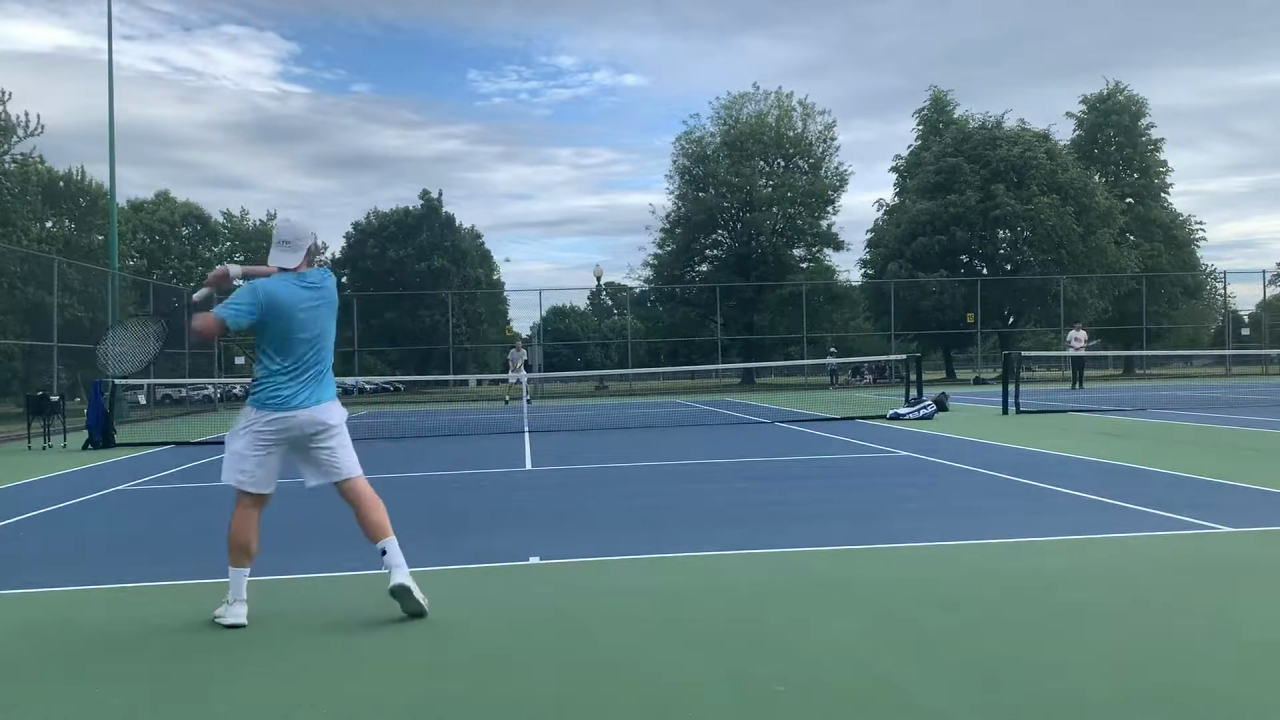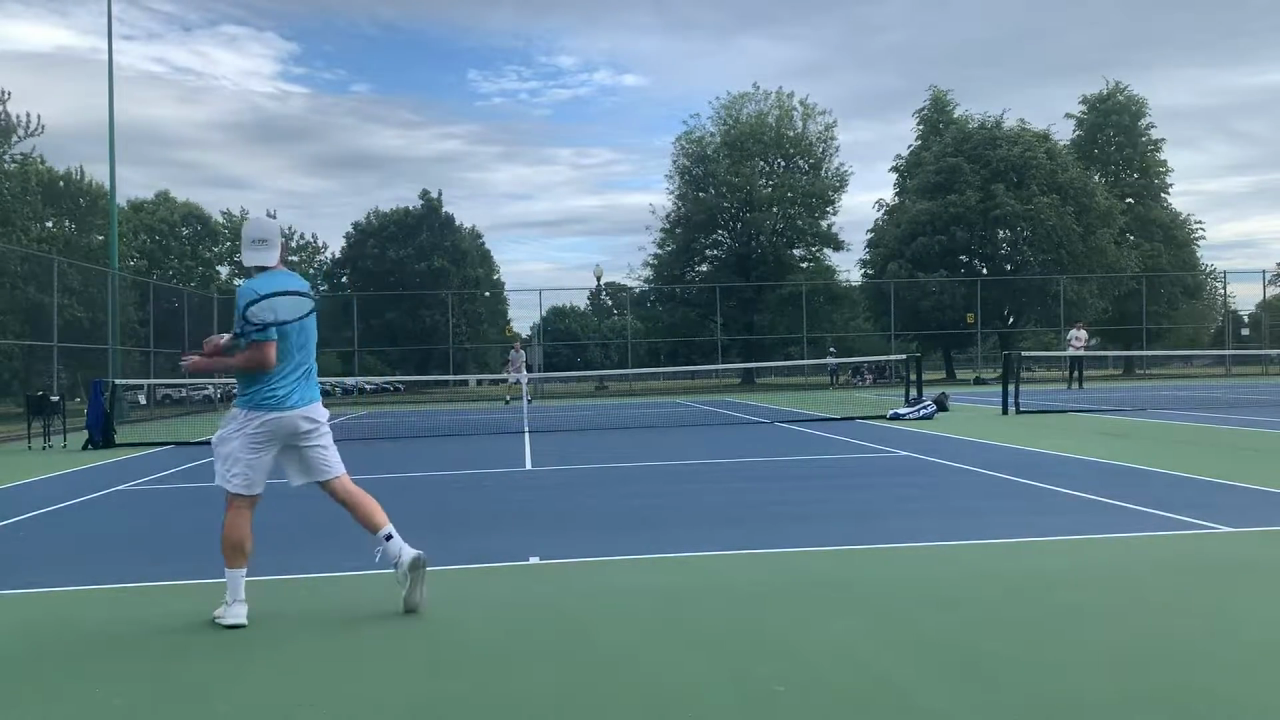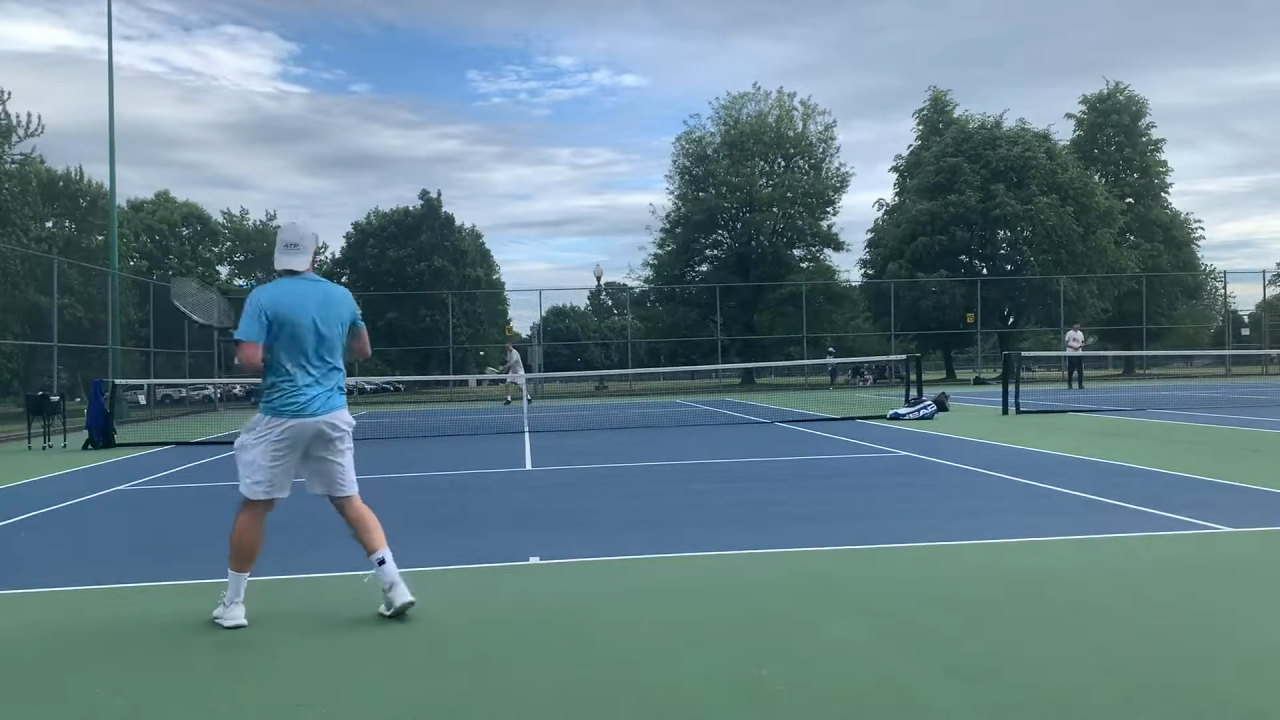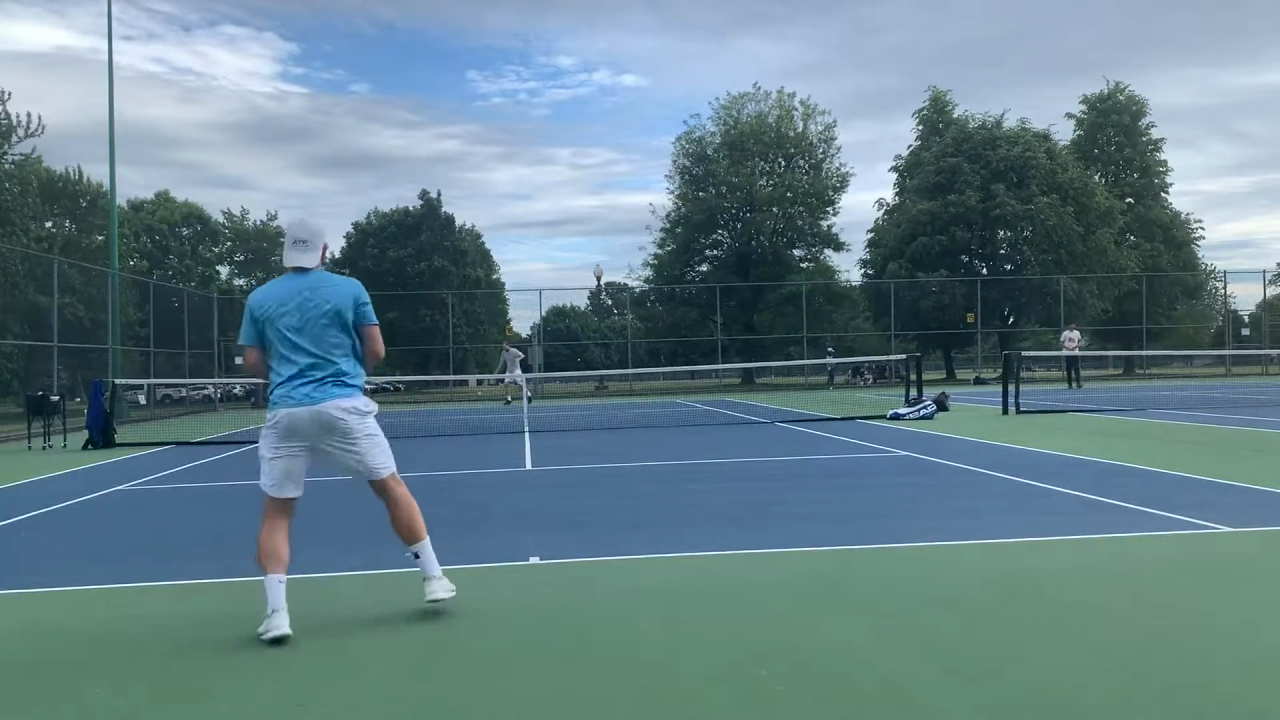
dt=0.3s
person 1, frame 1
left shoulder: (260, 292)
right shoulder: (325, 282)
left elbow: (202, 328)
left wrist: (211, 314)
right wrist: (236, 272)
left hip: (269, 414)
right hip: (321, 409)
left knee: (248, 504)
right knee: (359, 489)
left ankle: (235, 603)
right ankle: (399, 570)
person 1, frame 2
left shoulder: (253, 291)
right shoulder: (299, 285)
left elbow: (264, 358)
left wrist: (211, 364)
right wrist: (227, 344)
left hip: (259, 413)
right hip: (307, 408)
left knee: (239, 504)
right knee: (342, 487)
left ankle: (235, 603)
right ankle: (400, 551)
person 1, frame 3
left shoulder: (263, 298)
right shoulder: (342, 297)
left elbow: (249, 360)
right elbow: (362, 352)
left wrist: (278, 369)
left hip: (282, 418)
right hip: (332, 415)
left knee: (253, 508)
right knee: (349, 502)
left ankle: (233, 603)
right ankle: (394, 586)
person 1, frame 4
left shoulder: (259, 299)
right shoulder: (351, 289)
left elbow: (253, 364)
right elbow: (377, 352)
left hip: (287, 413)
right hip: (345, 405)
left knee: (276, 513)
right knee: (392, 487)
left ankle: (277, 613)
right ankle: (433, 577)
